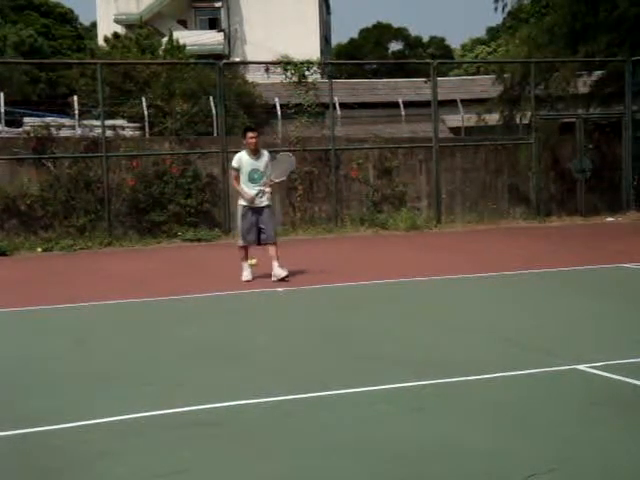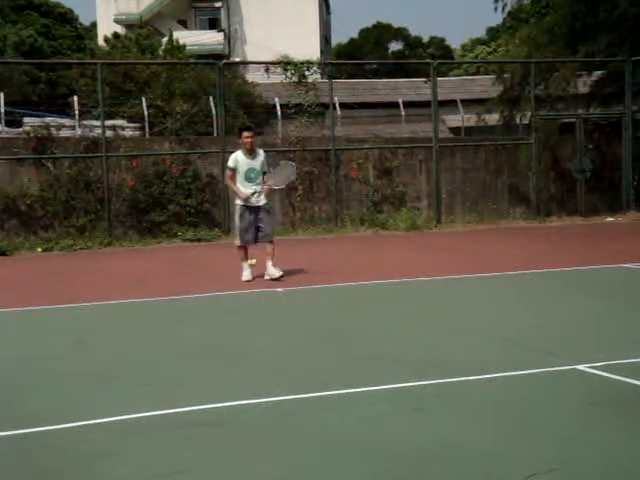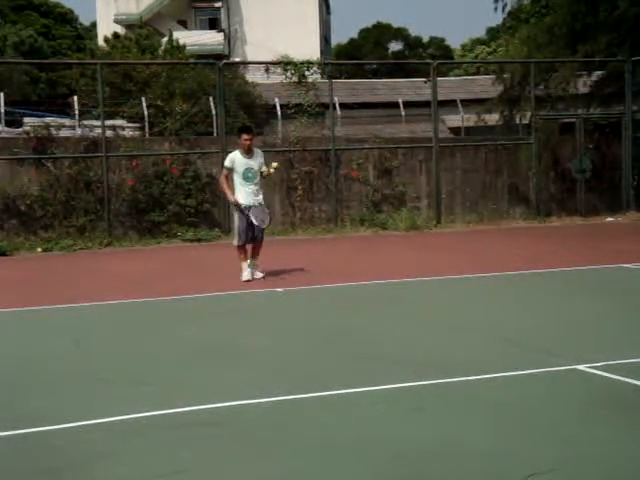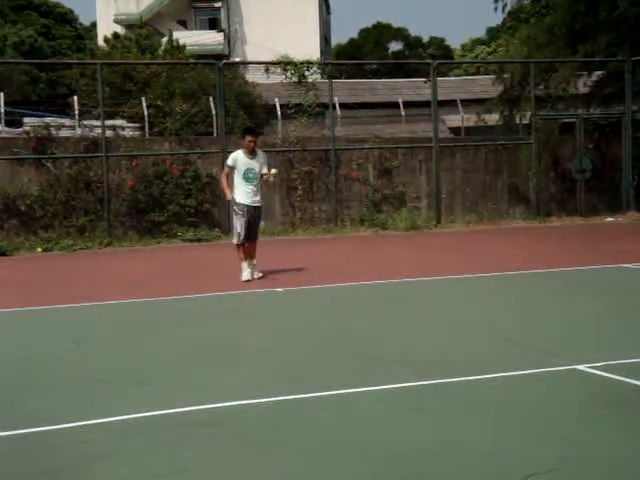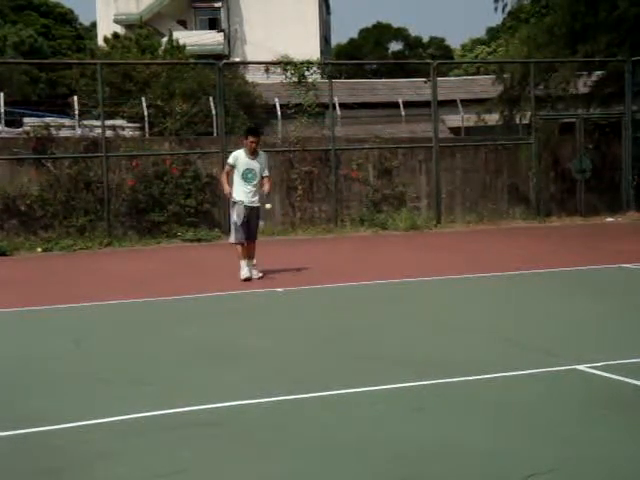
dt=0.2s
person 1, frame 1
left shoulder: (266, 155)
right shoulder: (239, 157)
right elbow: (234, 180)
left wrist: (270, 184)
right wrist: (245, 194)
left hip: (265, 203)
right hip: (246, 204)
left knee: (271, 237)
right knee: (244, 238)
left ankle: (276, 268)
right ankle: (246, 269)
person 1, frame 2
left shoulder: (261, 154)
right shoulder: (235, 157)
right elbow: (229, 179)
left wrist: (267, 184)
right wrist: (239, 193)
left hip: (261, 202)
right hip: (244, 203)
left knee: (268, 235)
right knee: (242, 238)
left ankle: (270, 267)
right ankle: (246, 269)
person 1, frame 3
left shoulder: (259, 154)
right shoulder: (233, 157)
left elbow: (263, 173)
right elbow: (223, 178)
left wrist: (267, 173)
right wrist: (229, 195)
left hip: (258, 201)
right hip: (241, 203)
left knee: (259, 237)
right knee: (241, 238)
left ankle: (253, 265)
right ankle: (245, 269)
person 1, frame 4
left shoulder: (262, 156)
right shoulder: (235, 156)
left elbow: (264, 176)
right elbow: (224, 176)
left wrist: (268, 176)
right wrist: (228, 192)
left hip: (256, 202)
right hip: (240, 202)
left knee: (252, 238)
right knee: (241, 237)
left ankle: (252, 266)
right ankle: (245, 268)
person 1, frame 5
left shoulder: (263, 157)
right shoulder: (236, 155)
left elbow: (265, 177)
right elbow: (225, 173)
left wrist: (267, 186)
right wrist: (226, 186)
left hip: (254, 203)
right hip: (238, 202)
left knee: (252, 238)
right knee: (239, 236)
left ankle: (251, 266)
right ankle: (244, 267)
